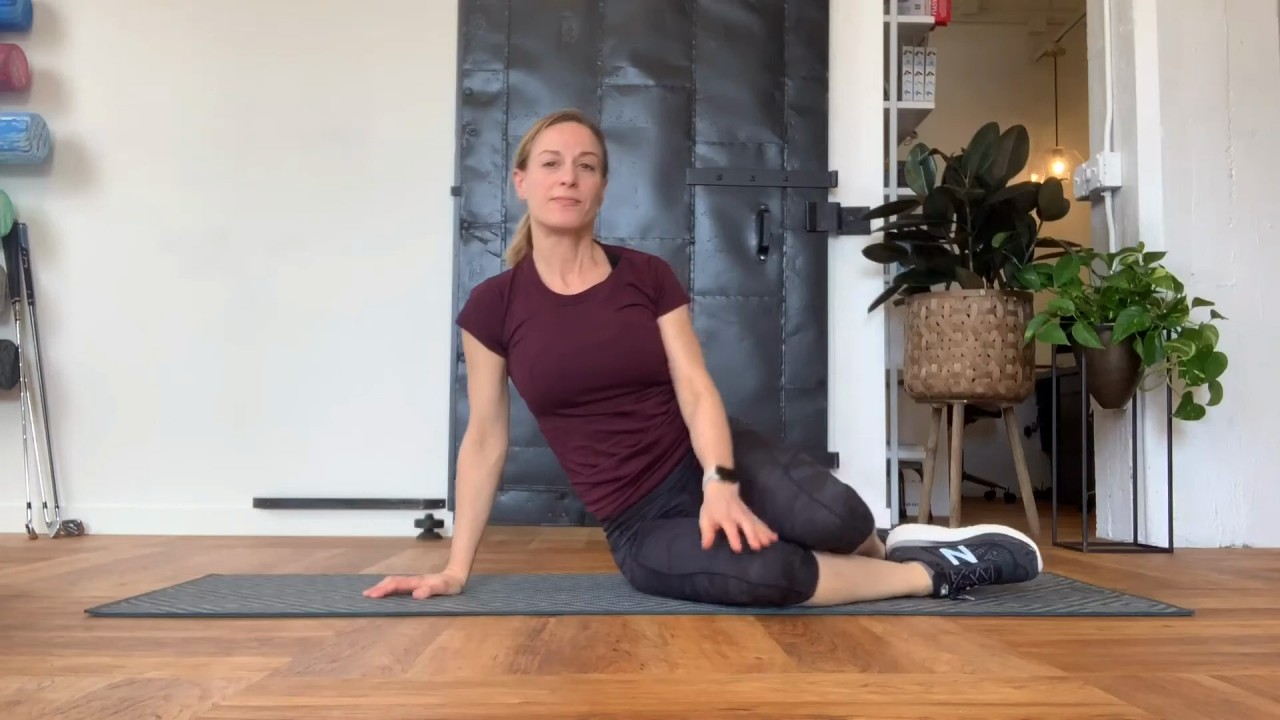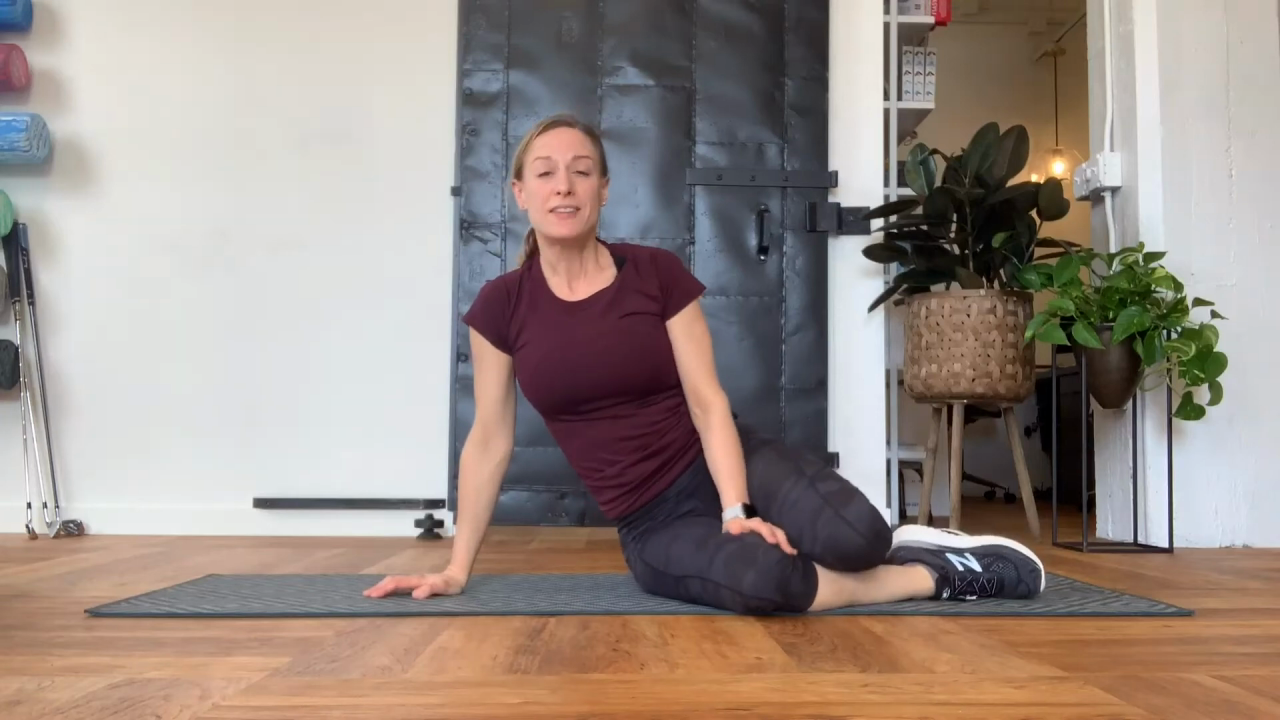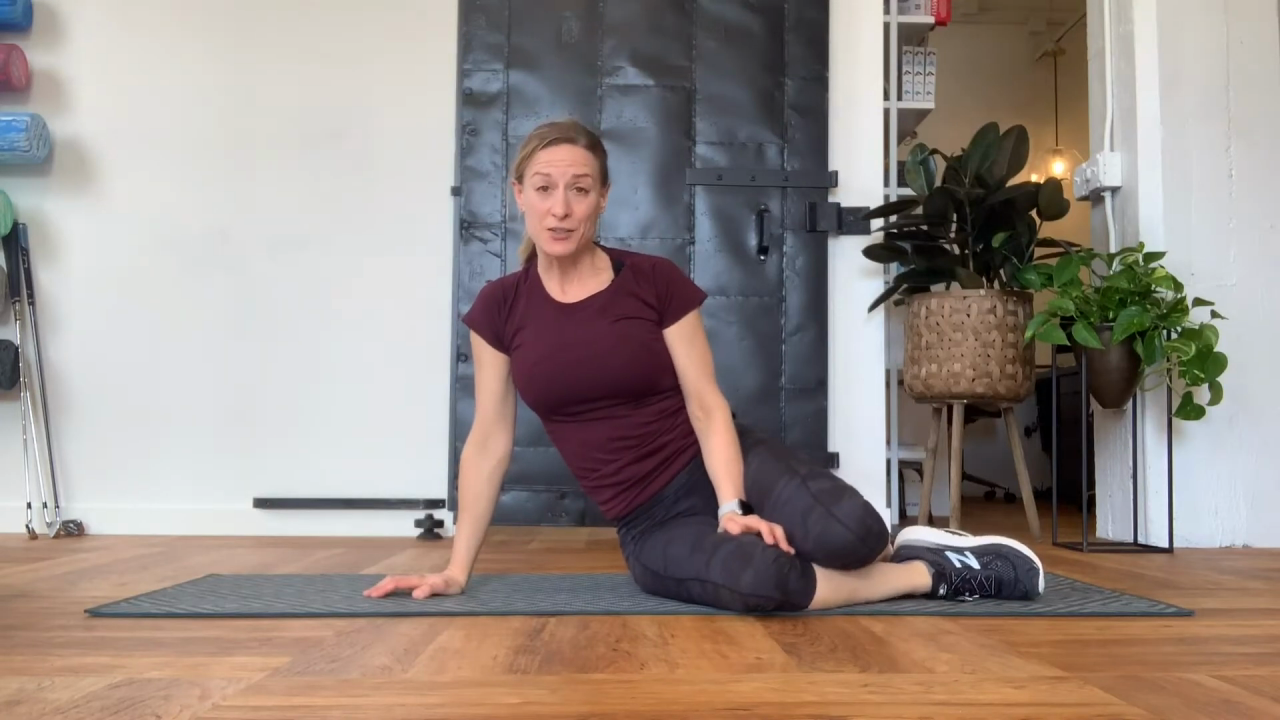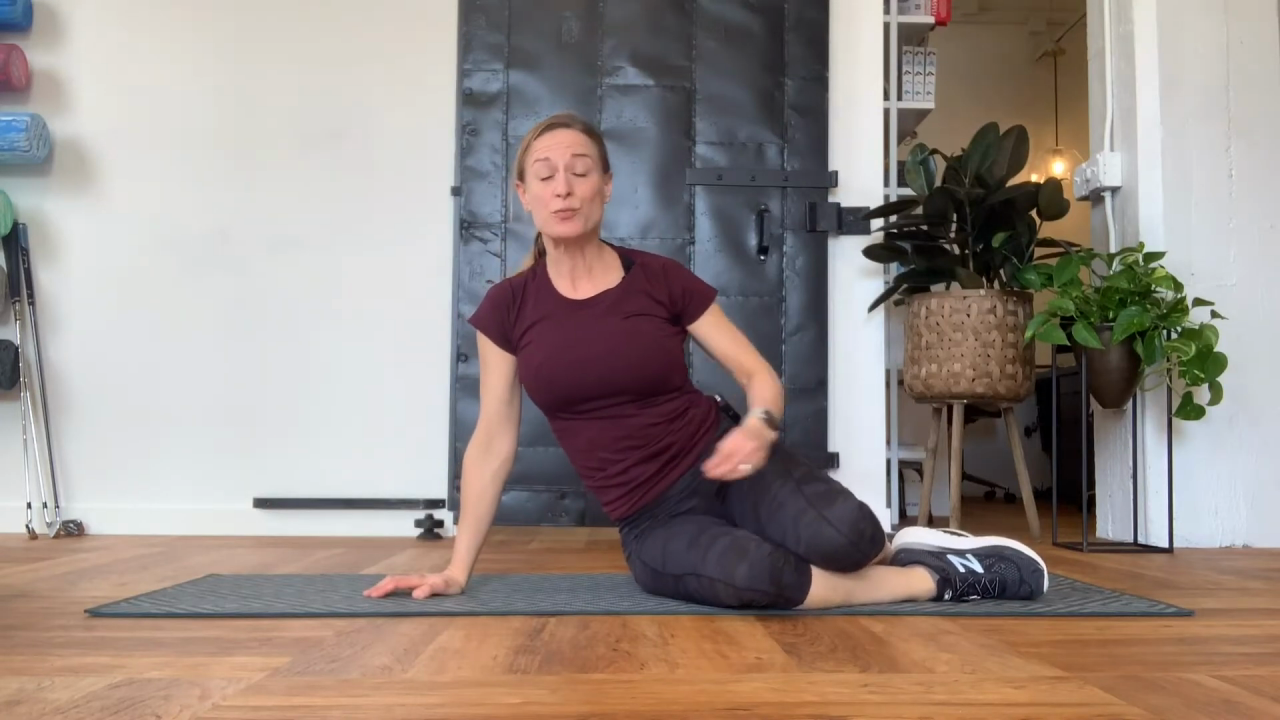
dt=0.7s
person 1, frame 1
left shoulder: (648, 276)
right shoulder: (493, 305)
left elbow: (696, 389)
right elbow: (485, 440)
left wrist: (723, 484)
right wrist: (455, 569)
left hip: (704, 468)
right hip: (641, 527)
left knee: (833, 516)
right knee: (769, 573)
left ankle: (887, 548)
right ankle: (931, 573)
person 1, frame 2
left shoulder: (659, 273)
right shoulder: (501, 305)
left elbow: (708, 401)
right elbow: (490, 439)
left wrist: (738, 511)
right wrist: (457, 568)
left hip: (721, 464)
right hip: (653, 523)
left knee: (853, 536)
right knee: (760, 579)
left ankle: (897, 548)
right ankle: (933, 575)
person 1, frame 3
left shoulder: (656, 279)
right shoulder: (500, 307)
left elbow: (707, 404)
right elbow: (490, 440)
left wrist: (734, 509)
right wrist: (457, 568)
left hip: (715, 466)
right hip: (652, 524)
left knee: (848, 534)
right knee: (759, 579)
left ankle: (898, 546)
right ankle: (930, 573)
person 1, frame 4
left shoulder: (663, 278)
right shoulder: (508, 307)
left elbow: (756, 370)
right elbow: (493, 439)
left wrist: (759, 425)
right wrist: (457, 568)
left hip: (724, 465)
right hip: (655, 522)
left knee: (841, 536)
right knee: (750, 575)
left ankle: (896, 547)
right ankle: (933, 579)
